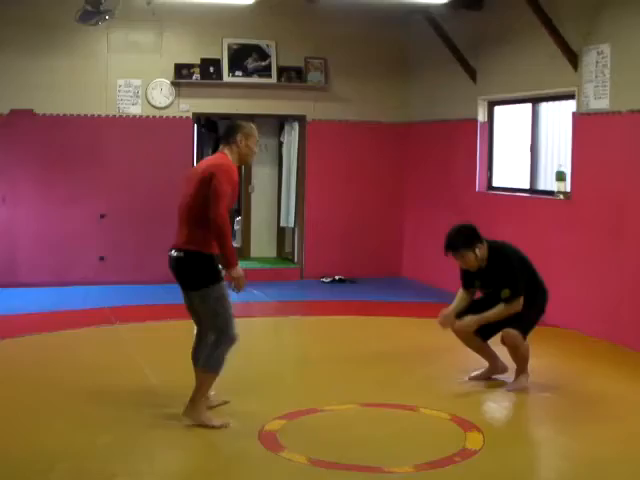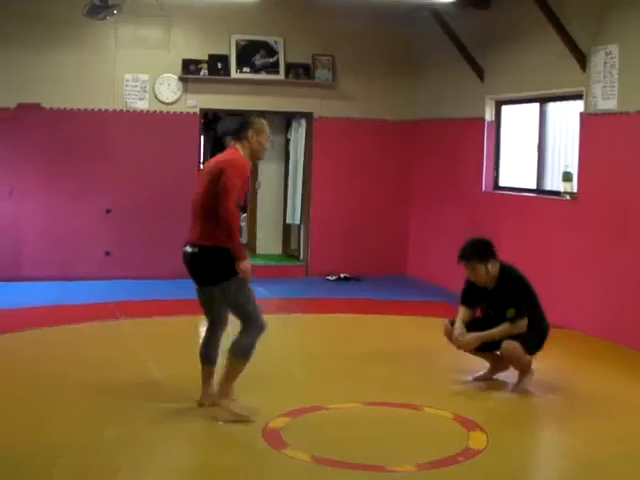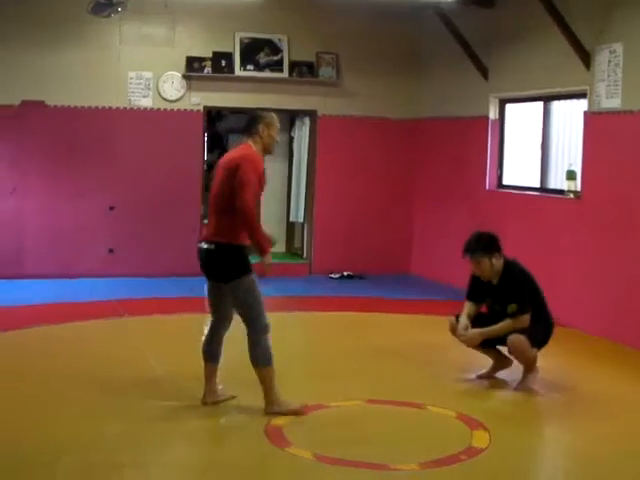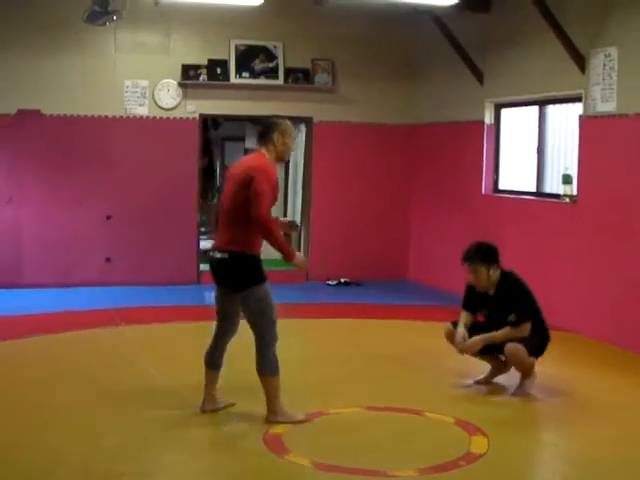
dt=0.2s
person 1, frame 1
left shoulder: (206, 165)
right shoulder: (225, 168)
right elbow: (218, 218)
left wrist: (221, 260)
right wrist: (232, 263)
left hip: (183, 256)
right hip: (197, 260)
left knee: (208, 329)
right knee: (226, 336)
left ankle: (201, 397)
right ankle: (196, 407)
person 1, frame 2
left shoulder: (219, 161)
right shoulder: (236, 164)
right elbow: (228, 212)
left wrist: (234, 252)
right wrist: (241, 257)
left hip: (196, 252)
right hip: (213, 255)
left knee: (217, 323)
right knee: (254, 324)
left ankle: (208, 392)
right ankle: (223, 395)
person 1, frame 3
left shoulder: (231, 157)
right shoulder: (250, 160)
right elbow: (245, 207)
left wrist: (258, 236)
right wrist: (263, 248)
left hip: (211, 248)
right hip: (228, 252)
left knee: (220, 322)
right knee: (258, 327)
left ankle: (211, 390)
right ankle: (272, 401)
person 1, frame 4
left shoulder: (241, 165)
right shoulder: (263, 170)
right elbow: (260, 219)
left wrist: (276, 225)
right wrist: (290, 254)
left hip: (221, 257)
right hip: (242, 262)
left knee: (225, 329)
right knee: (267, 337)
left ankle: (210, 398)
right ankle: (275, 410)
person 2, frame 1
left shoulder: (506, 259)
right shoulder: (468, 262)
left elbow: (515, 304)
right elbow: (467, 291)
left wrist: (477, 320)
right wrist: (452, 310)
left hip: (529, 300)
left knee: (510, 334)
right knee: (457, 324)
left ankle: (522, 372)
right ankle: (495, 364)
person 2, frame 2
left shoulder: (514, 282)
right shoulder: (474, 280)
left elbow: (519, 326)
right elbow: (467, 307)
left wrist: (479, 338)
right wrist: (459, 325)
left hip: (529, 330)
left knee: (509, 348)
right knee: (450, 330)
left ankle: (526, 372)
right ankle: (497, 363)
person 2, frame 3
left shoulder: (517, 277)
right shoulder: (479, 275)
left elbow: (521, 321)
right elbow: (473, 302)
left wrist: (482, 333)
right wrist: (464, 319)
left hip: (534, 325)
left knee: (516, 341)
right knee: (455, 325)
left ankle: (530, 369)
right ankle: (500, 360)
person 2, frame 4
left shoulder: (514, 288)
right shoulder: (475, 286)
left elbow: (522, 329)
right elbow: (468, 311)
left wrist: (482, 339)
right wrist: (462, 328)
left hip: (531, 335)
left knee: (513, 350)
right knee: (451, 331)
left ankle: (528, 373)
right ankle: (498, 365)
